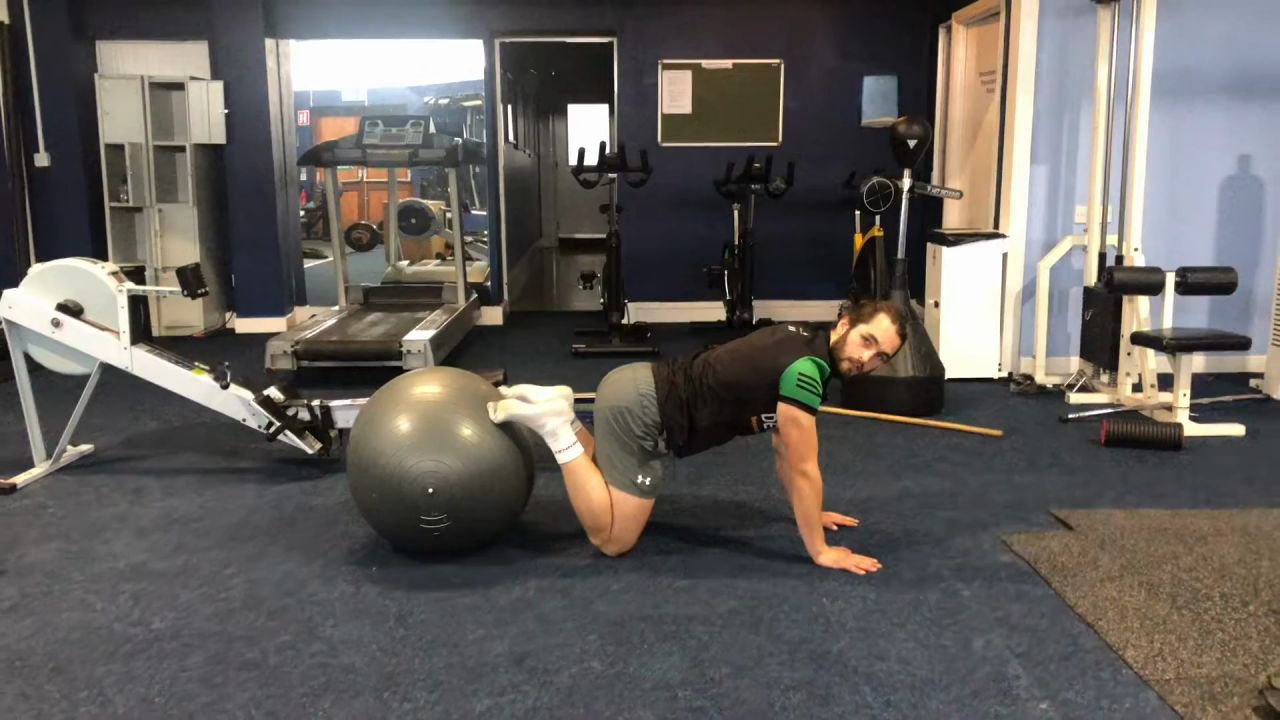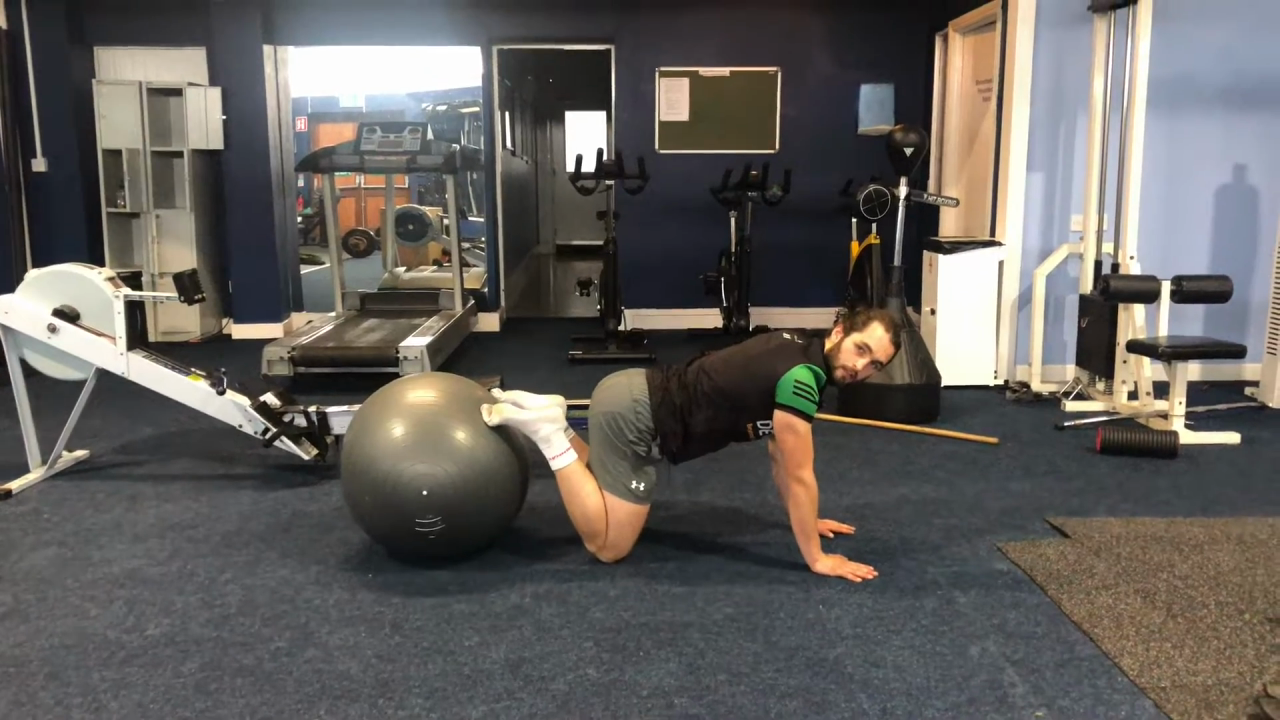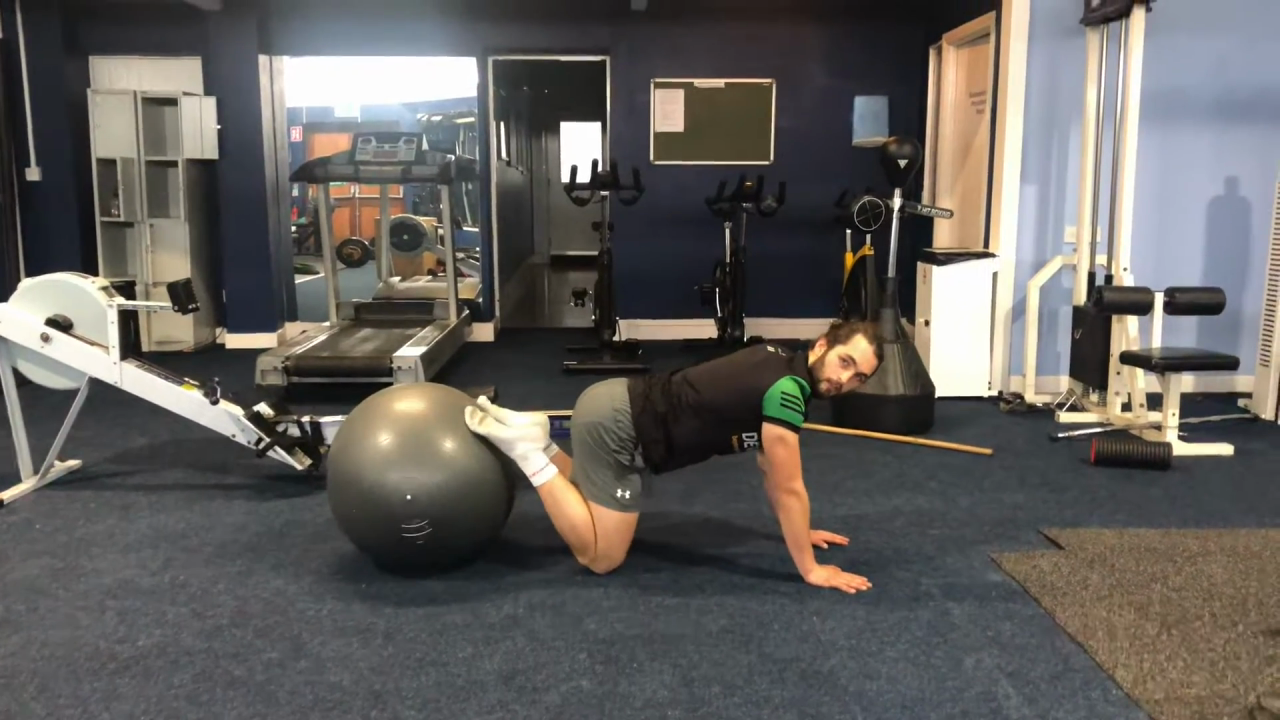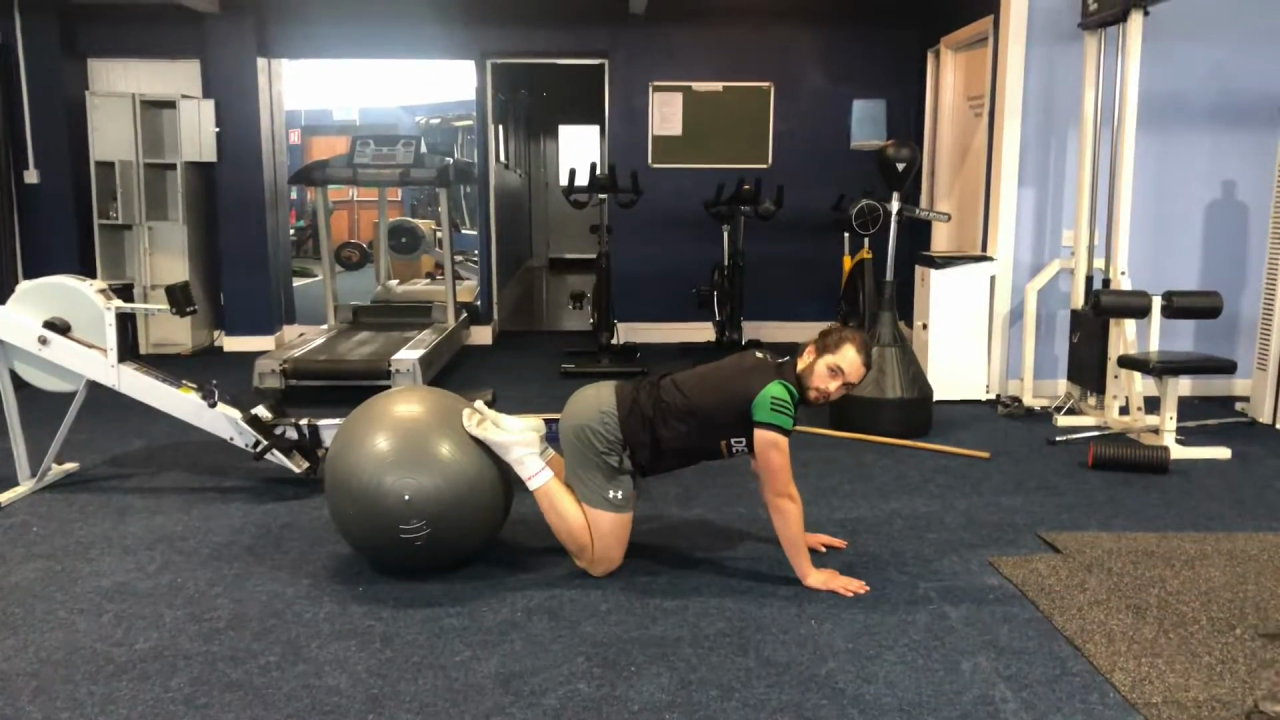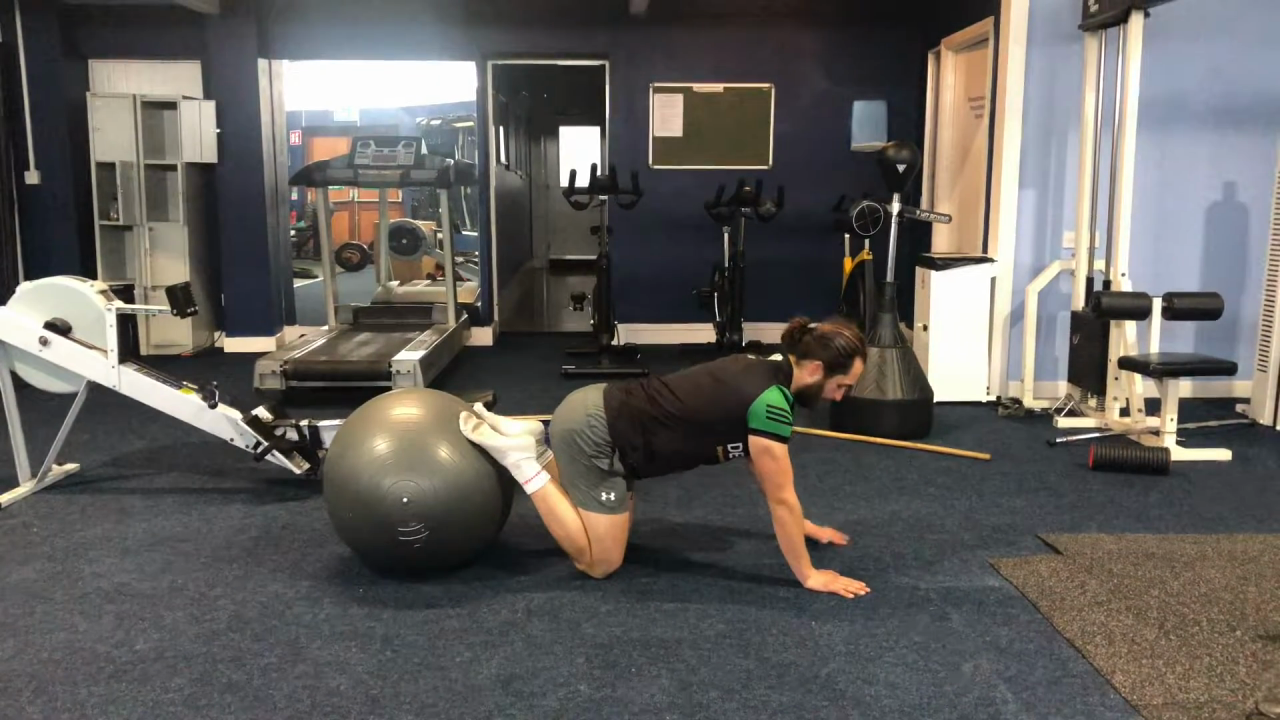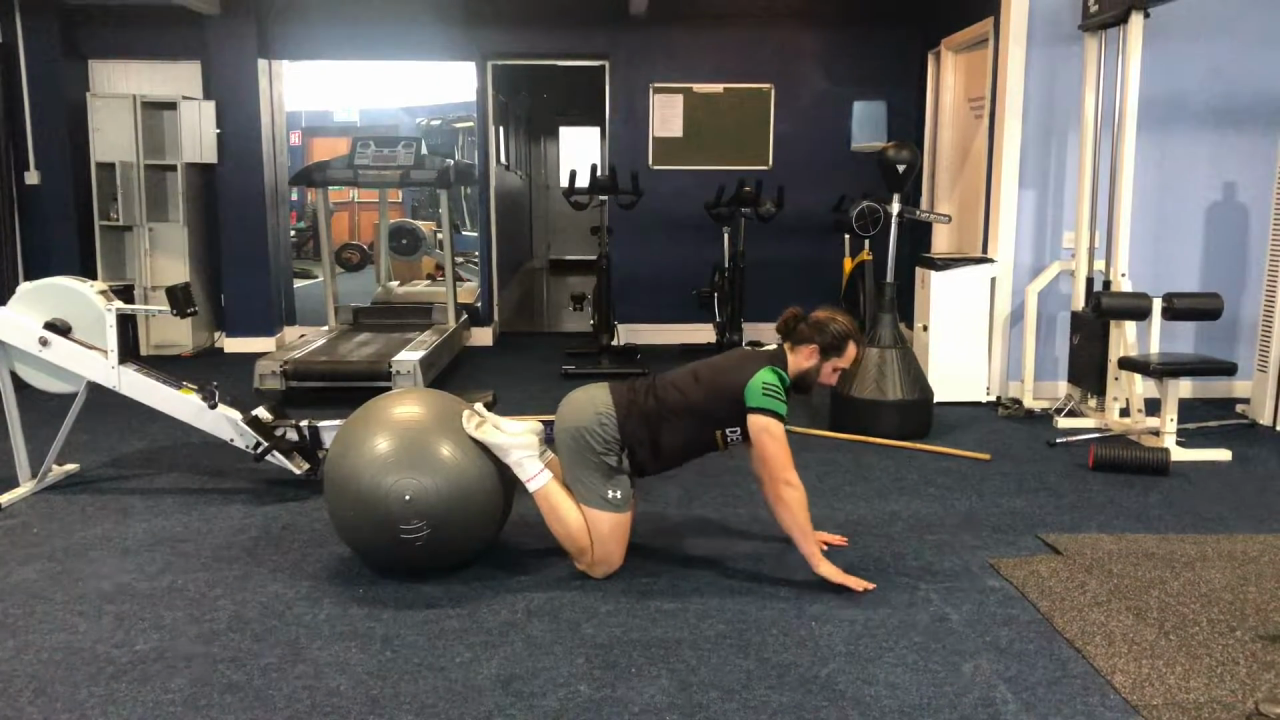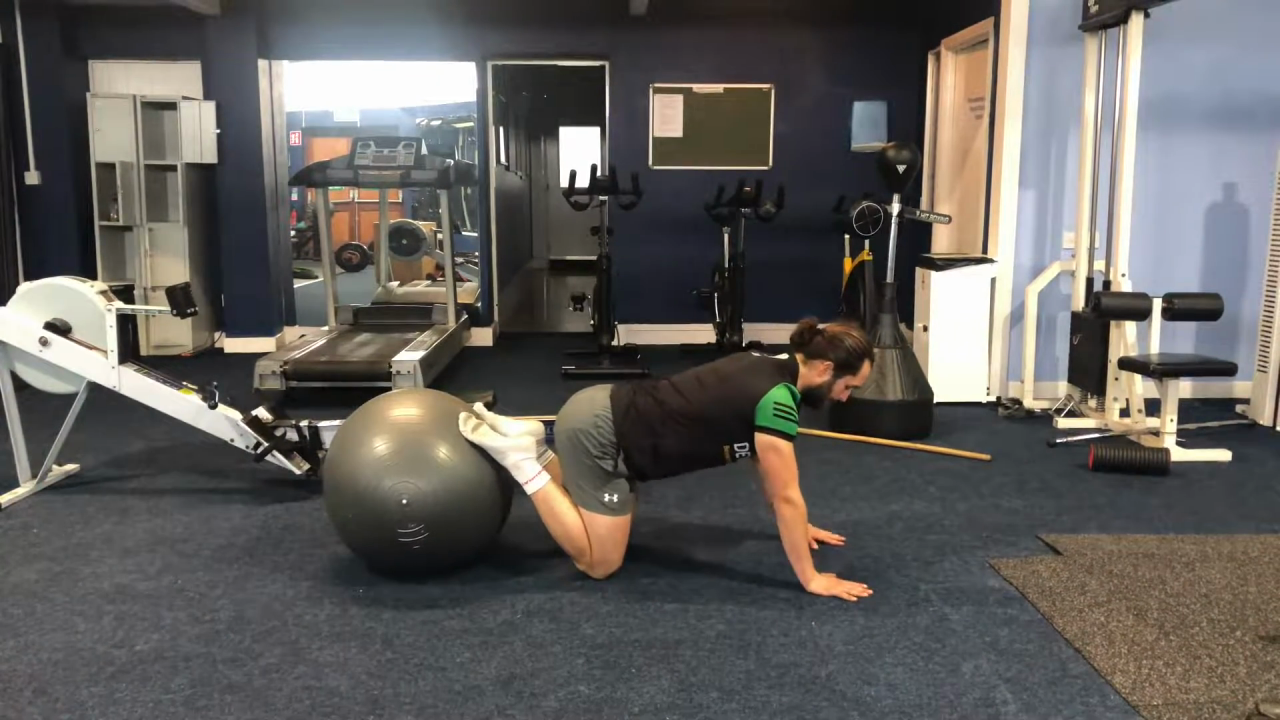
dt=0.5s
person 1, frame 1
left shoulder: (803, 343)
right shoulder: (805, 370)
left elbow: (783, 448)
right elbow: (803, 468)
left wrist: (809, 513)
right wrist: (820, 551)
left hip: (640, 387)
right hip: (642, 409)
left knee: (613, 496)
right knee: (613, 537)
left ankle: (555, 409)
right ankle: (554, 424)
person 1, frame 2
left shoulder: (798, 350)
right shoulder: (801, 378)
left elbow: (780, 455)
right elbow: (799, 477)
left wrist: (807, 520)
right wrist: (817, 558)
left hip: (634, 393)
right hip: (635, 415)
left knee: (607, 503)
right knee: (609, 544)
left ankle: (547, 417)
right ankle: (547, 430)
person 1, frame 3
left shoulder: (784, 364)
right shoulder: (786, 390)
left elbow: (771, 468)
right elbow: (789, 489)
left wrist: (800, 531)
right wrist: (811, 569)
left hip: (617, 403)
right hip: (616, 425)
left knee: (600, 517)
right knee: (602, 556)
left ankle: (533, 436)
right ankle: (527, 448)
person 1, frame 4
left shoulder: (773, 370)
right shoulder: (776, 395)
left elbow: (765, 469)
right elbow: (781, 494)
left wrist: (797, 534)
right wrist: (808, 573)
left hip: (604, 408)
right hip: (603, 428)
left knee: (605, 519)
right knee: (601, 559)
left ankle: (530, 441)
right ankle: (523, 452)
person 1, frame 5
left shoulder: (768, 371)
right shoulder: (770, 400)
left elbow: (763, 465)
right elbow: (781, 498)
left wrist: (799, 525)
right wrist: (809, 576)
left hip: (596, 411)
right hip: (594, 433)
left knee: (614, 522)
right knee: (601, 562)
left ankle: (528, 441)
right ankle: (519, 457)
person 1, frame 6
left shoulder: (762, 365)
right shoulder: (766, 383)
left elbow: (764, 469)
right elbow: (784, 481)
left wrist: (800, 530)
right wrist: (820, 565)
left hip: (596, 410)
right hip: (598, 429)
left knee: (595, 513)
right knee: (600, 562)
left ankle: (523, 440)
right ankle: (521, 454)
person 1, frame 7
left shoulder: (771, 370)
right shoulder: (777, 398)
left elbow: (768, 470)
right elbow: (787, 496)
left wrist: (797, 529)
right wrist: (810, 578)
left hip: (598, 412)
right hip: (599, 432)
left knee: (601, 523)
right knee: (601, 563)
left ankle: (524, 441)
right ankle: (520, 458)
